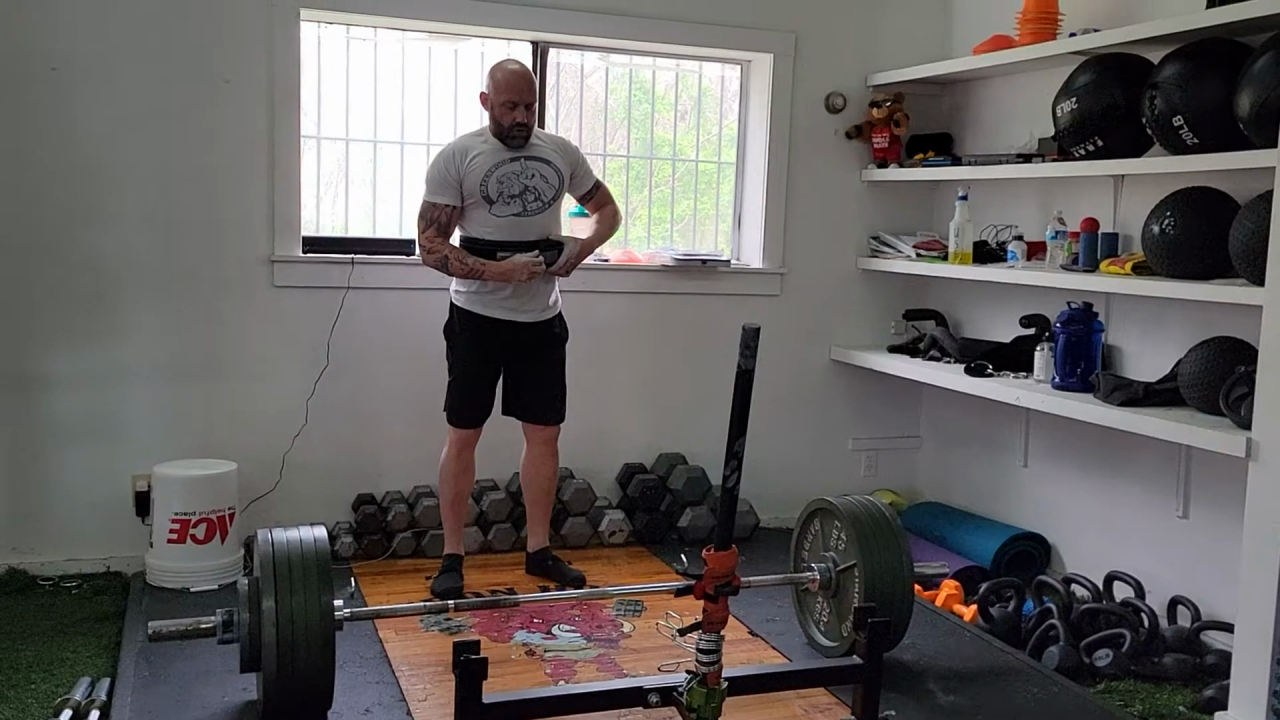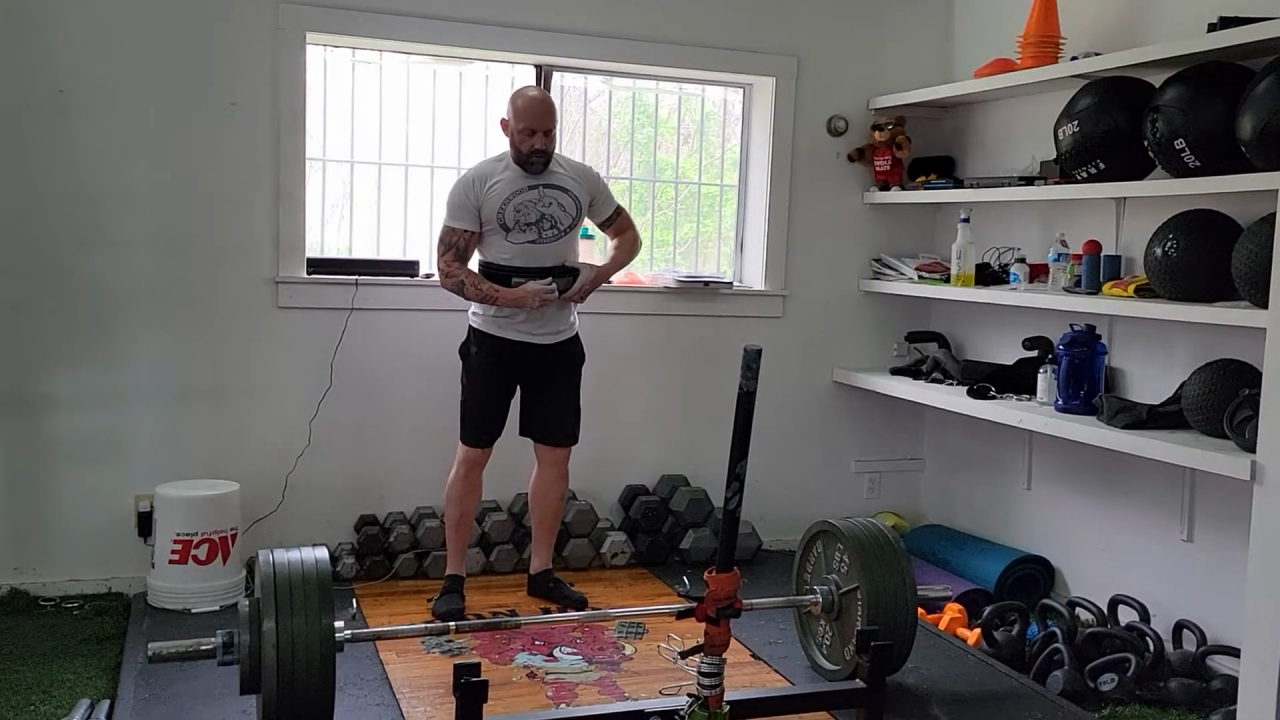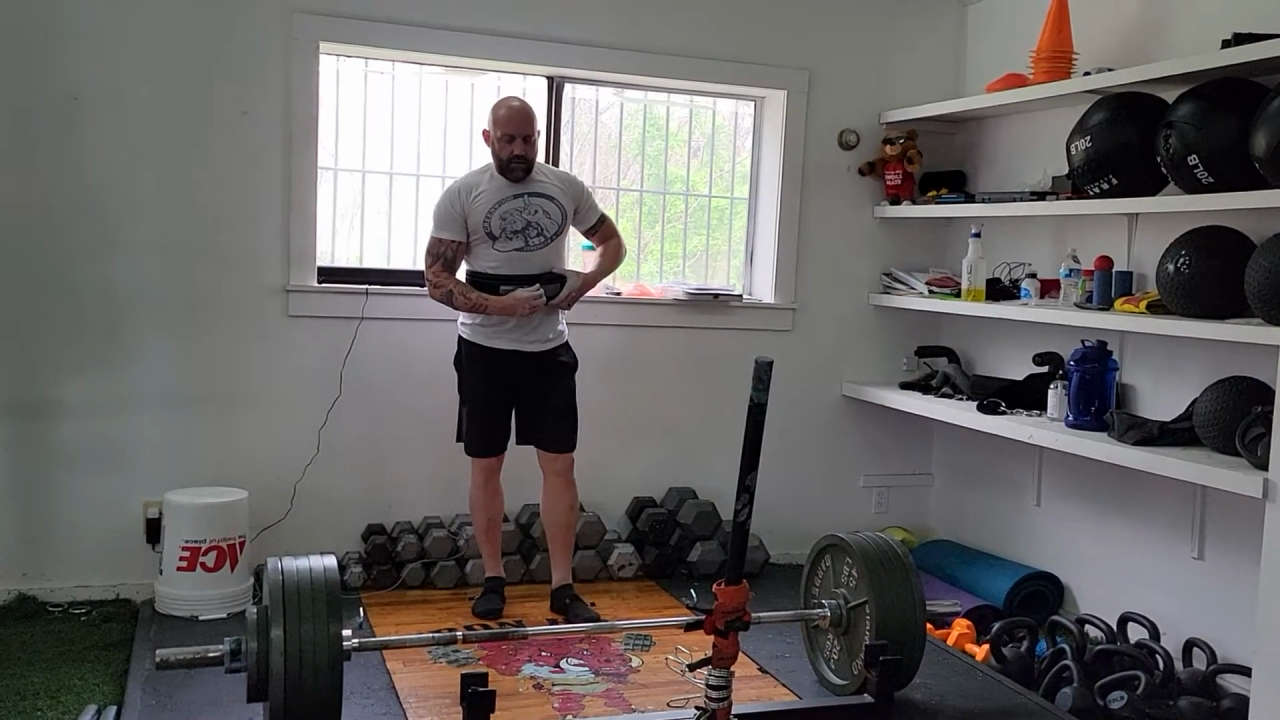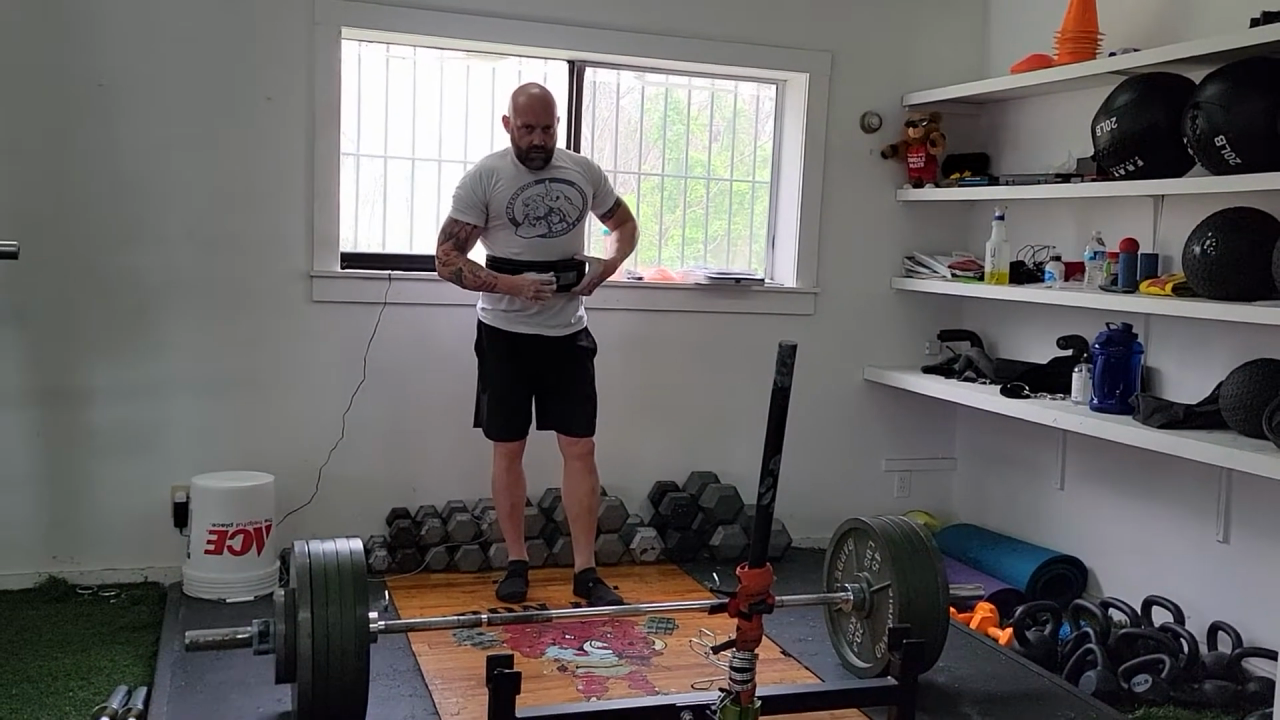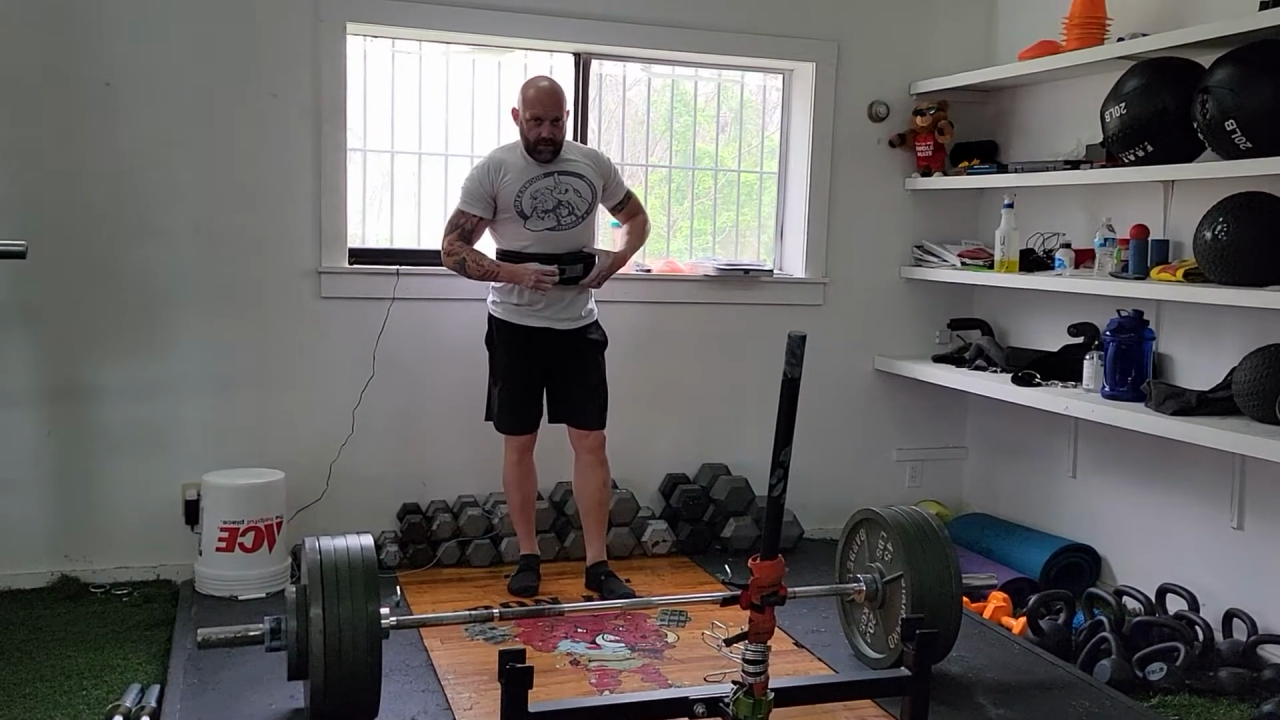
dt=1s
person 1, frame 1
left shoulder: (562, 152)
right shoulder: (456, 158)
left elbow: (608, 209)
right elbow: (430, 245)
left wrist: (583, 246)
right wrist: (496, 272)
left hip: (542, 317)
right hip: (478, 316)
left knee: (544, 434)
right knee: (463, 435)
left ankle: (539, 550)
right ankle: (452, 556)
person 1, frame 2
left shoulder: (583, 179)
right shoulder: (477, 182)
left elbow: (628, 235)
right elbow: (449, 268)
left wrist: (598, 274)
right wrist: (509, 297)
left hip: (557, 340)
right hip: (493, 337)
left knee: (554, 455)
right knee: (472, 455)
left ankle: (541, 571)
right ankle: (454, 579)
person 1, frame 3
left shoulder: (566, 186)
right shoulder: (461, 194)
left elbow: (612, 241)
right elbow: (437, 279)
left wrist: (585, 280)
right wrist: (499, 305)
left hip: (548, 348)
right hip: (485, 349)
left knee: (559, 466)
right knee: (486, 466)
left ankle: (563, 587)
right ankle: (493, 580)
person 1, frame 4
left shoulder: (584, 172)
right shoulder: (484, 178)
left elbow: (625, 224)
right elbow: (447, 260)
left wrist: (606, 266)
right wrist: (511, 286)
left hip: (568, 332)
right hip: (506, 333)
left knee: (580, 450)
right knee: (508, 450)
left ankle: (585, 570)
right ankle: (516, 564)
person 1, frame 5
left shoulder: (594, 164)
right shoulder: (493, 171)
left elbow: (636, 217)
right elbow: (452, 250)
left wrist: (617, 258)
right wrist: (513, 274)
left hip: (578, 325)
right hip: (516, 326)
left knee: (591, 443)
right knee: (519, 444)
left ankle: (597, 564)
right ankle: (528, 557)
